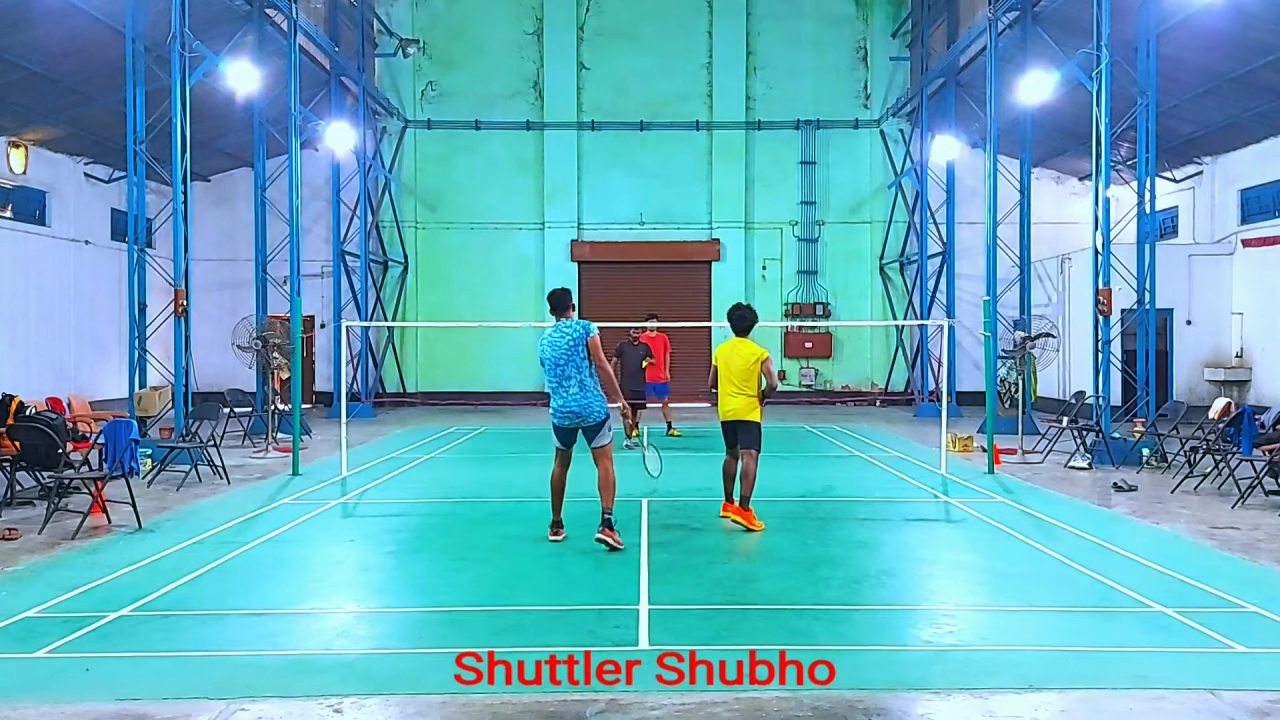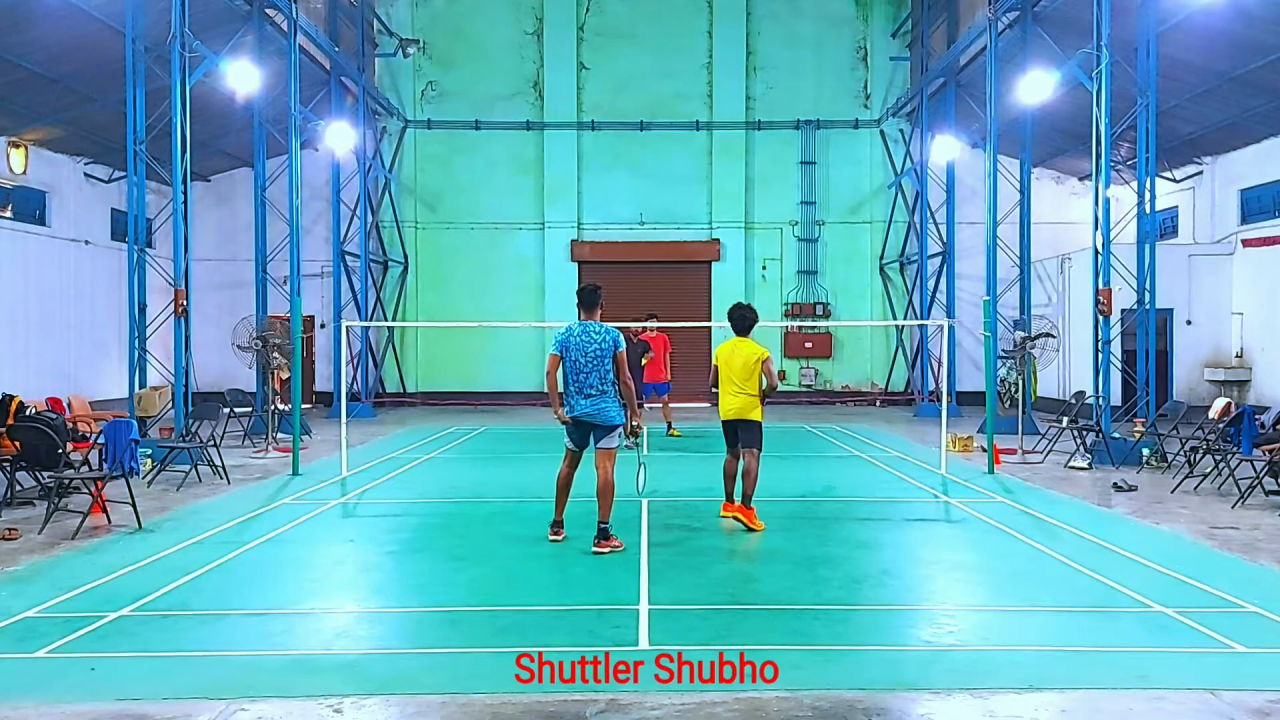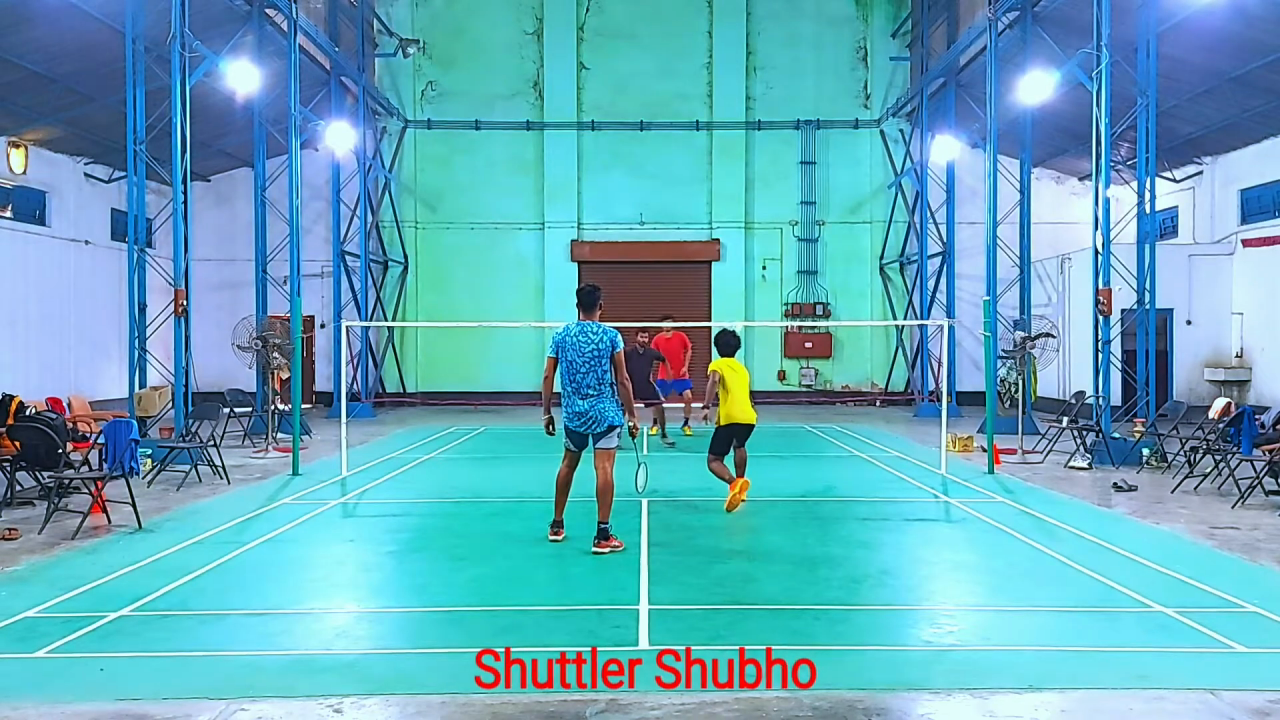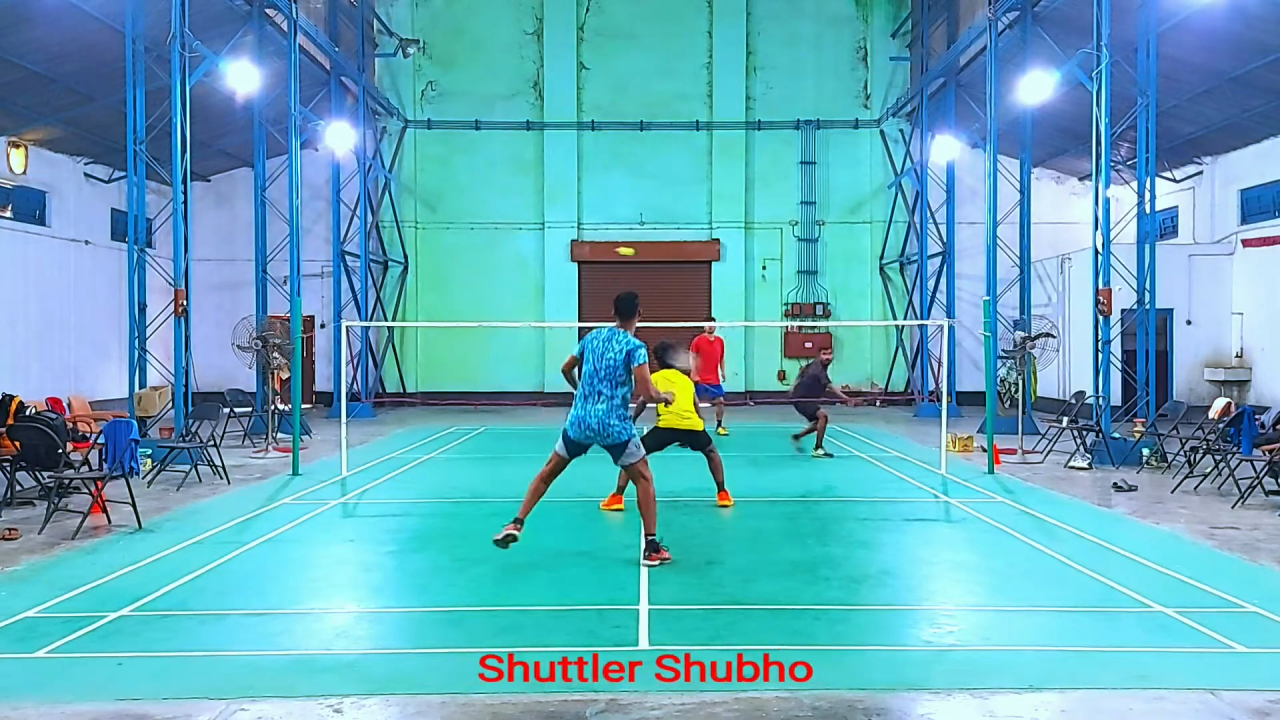
dt=1s
person 1, frame 1
left shoulder: (544, 341)
right shoulder: (585, 328)
right elbow: (601, 364)
right wrist: (620, 399)
left hip: (560, 410)
right hip: (592, 407)
left knee: (561, 464)
right knee: (604, 464)
left ankle: (556, 525)
right ankle: (606, 524)
person 1, frame 2
left shoulder: (564, 335)
right shoulder: (613, 336)
left elbow: (551, 372)
right elbow: (625, 379)
left wrist: (557, 408)
right wrist: (633, 414)
left hip: (575, 413)
right hip: (608, 412)
left knee: (568, 465)
right knee: (605, 469)
left ankle: (557, 525)
right ankle: (602, 535)
person 1, frame 3
left shoulder: (560, 336)
right shoulder: (611, 336)
left elbow: (548, 377)
right elbow: (622, 380)
left wrist: (546, 413)
right wrist: (631, 415)
left hip: (573, 413)
right hip: (605, 412)
left knee: (568, 465)
right knee: (604, 470)
left ankle: (557, 525)
right ankle: (602, 535)
person 1, frame 4
left shoulder: (592, 337)
right shoulder: (635, 347)
left elbow: (567, 369)
right elbow: (647, 392)
right wrist: (665, 397)
left hip: (580, 421)
right hip: (614, 425)
left knee: (548, 472)
right knee: (644, 479)
left ankle: (516, 524)
right ankle: (652, 547)
person 2, frame 1
left shoulder: (720, 350)
right shoulder: (759, 353)
left elbow: (712, 383)
right elbow: (772, 384)
right wrist: (762, 397)
left hip: (726, 411)
right hip: (748, 411)
left knee: (732, 455)
right knee: (749, 457)
left ankle: (728, 504)
right ankle: (744, 510)
person 2, frame 2
left shoulder: (721, 350)
right shoulder: (760, 352)
left elbow: (713, 382)
right elbow: (773, 384)
right wrist: (762, 396)
left hip: (727, 411)
right hip: (749, 411)
left knee: (732, 454)
right knee: (751, 456)
left ankle: (729, 504)
right ankle: (746, 508)
person 2, frame 3
left shoulder: (717, 365)
right shoulder: (742, 368)
left elbow: (714, 382)
left wrist: (706, 406)
left hip: (729, 419)
right hip: (749, 418)
left knee: (713, 461)
right knee: (739, 447)
left ankle: (735, 483)
right ankle: (739, 488)
person 2, frame 4
left shoulder: (655, 378)
right shoulder: (687, 380)
left elbow: (644, 399)
right elbow: (698, 411)
left wrist: (631, 420)
left hip: (668, 425)
right hip: (693, 425)
right knee: (712, 453)
left ankle: (617, 497)
right ankle: (723, 494)
